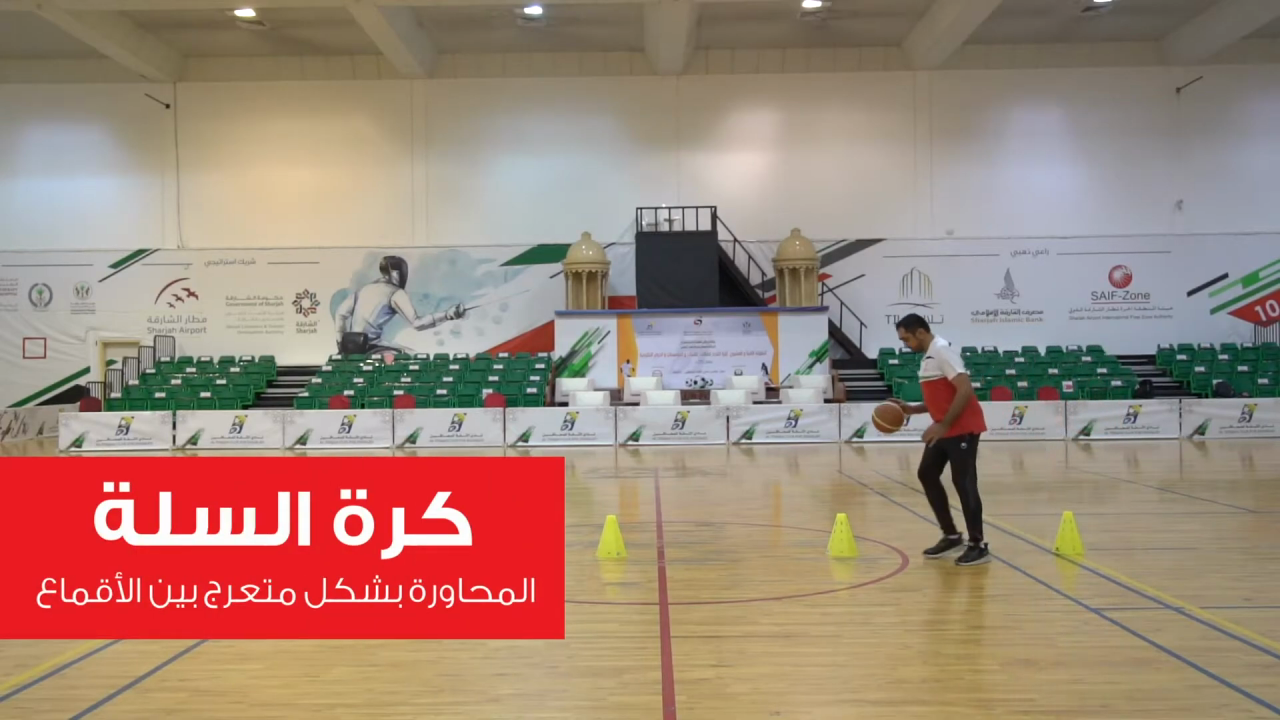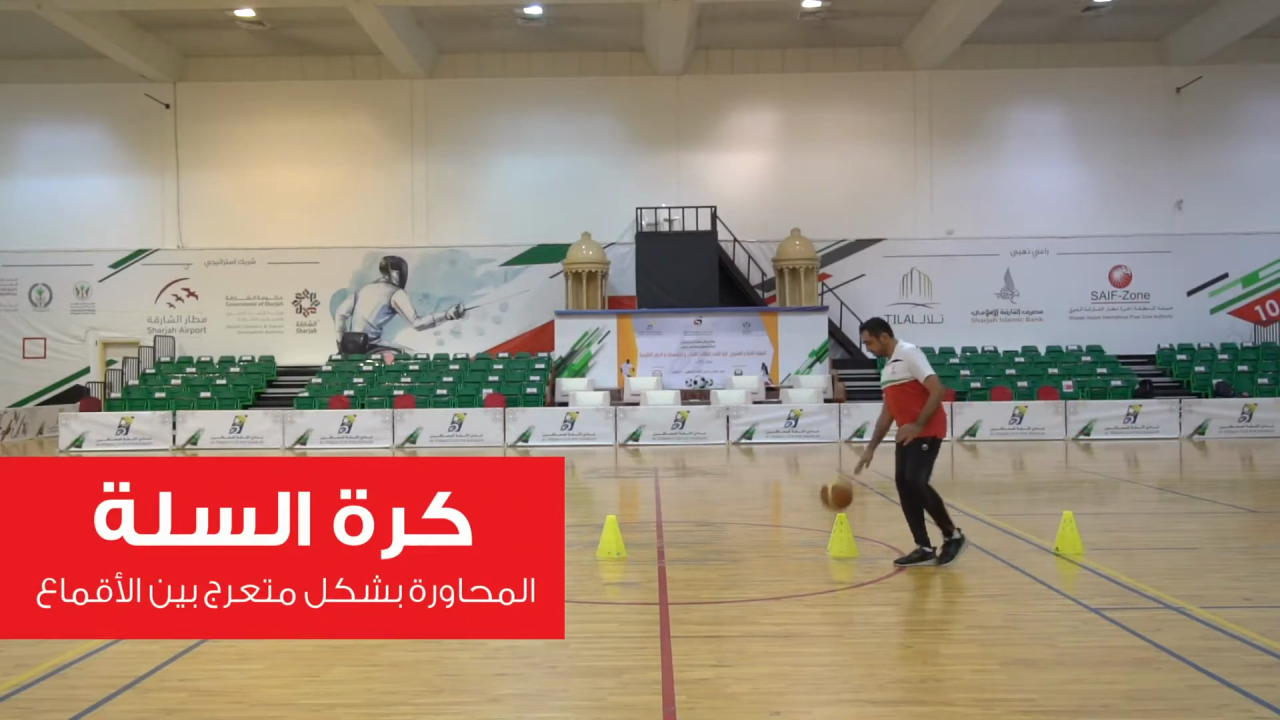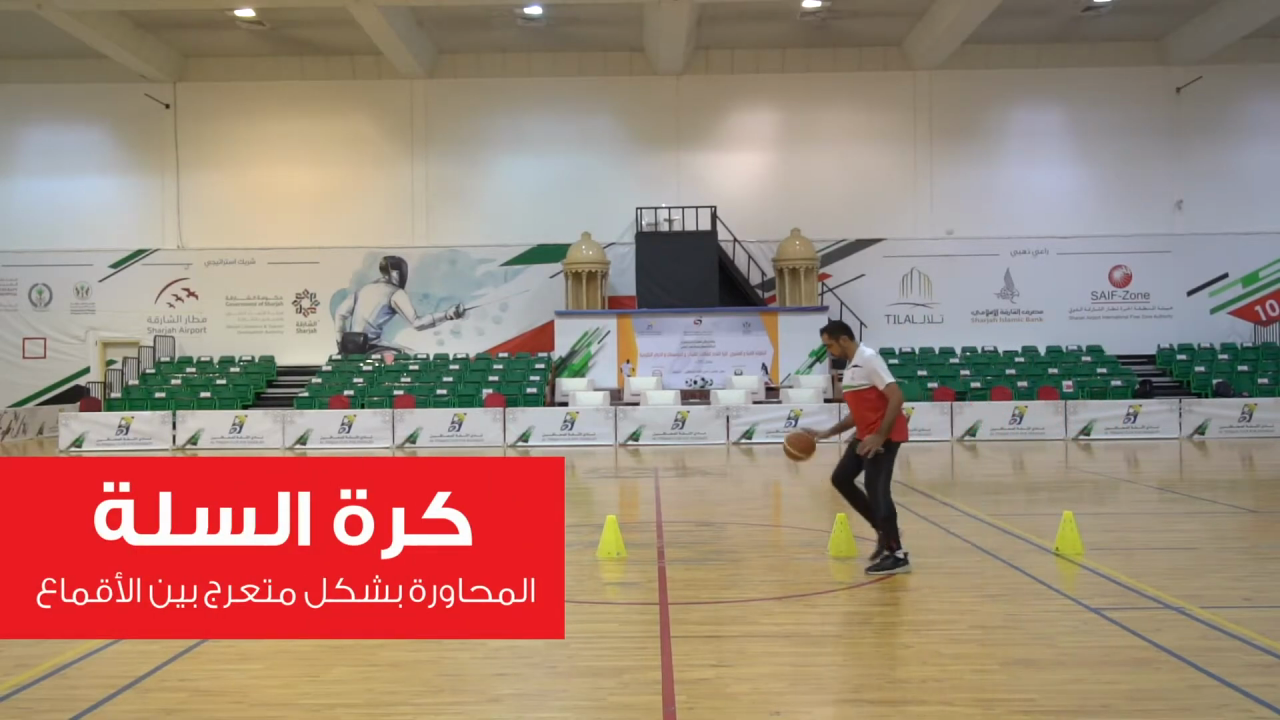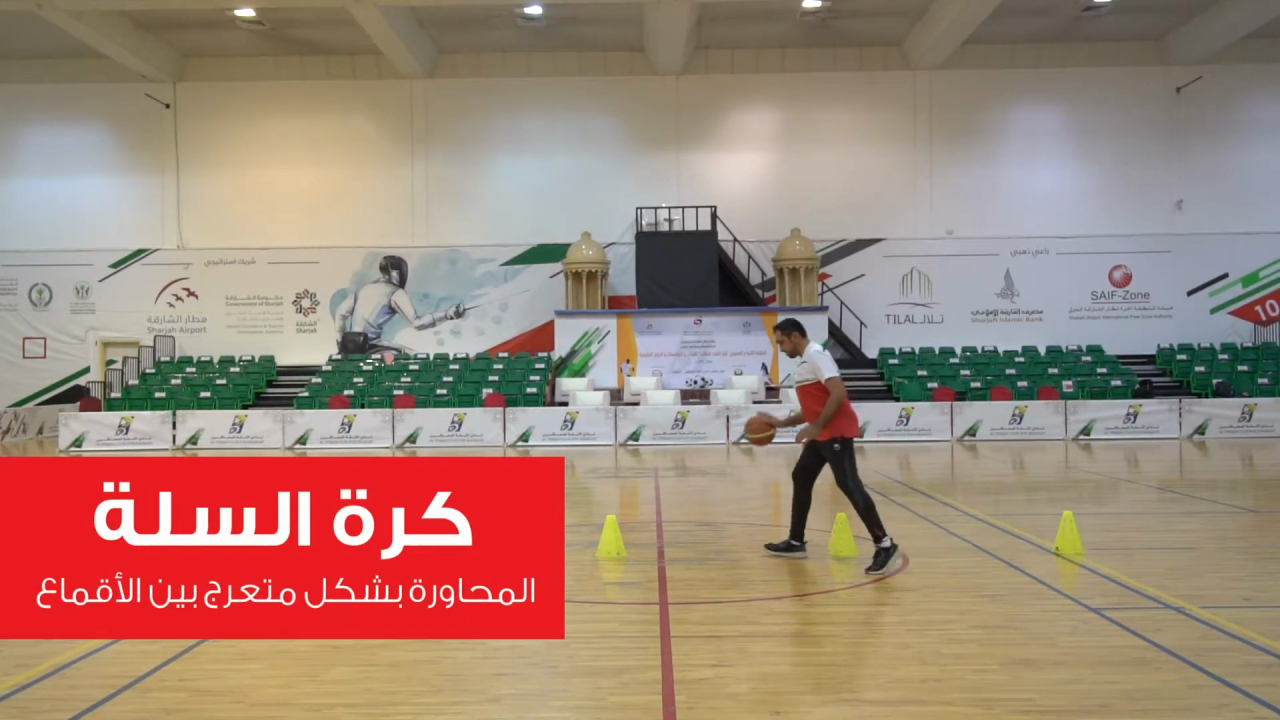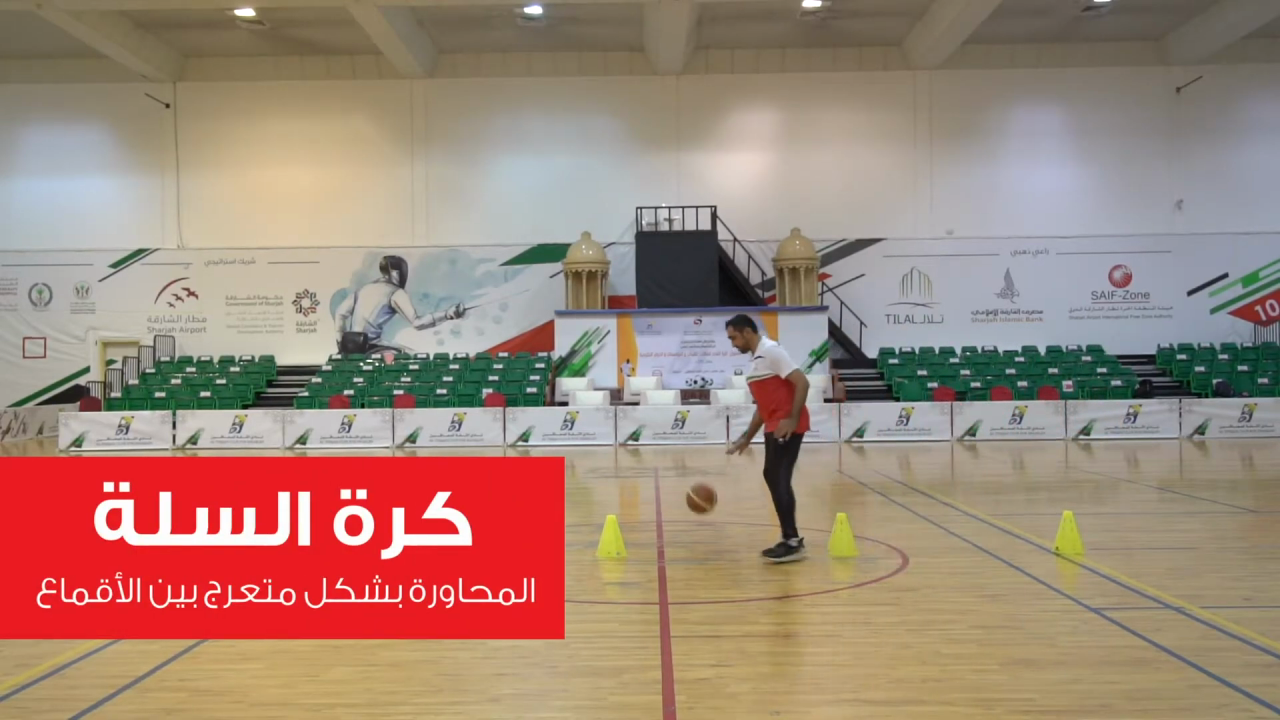
dt=0.3s
person 1, frame 1
left shoulder: (942, 351)
right shoulder: (928, 357)
left elbow: (965, 390)
left wrist: (942, 425)
right wrist: (911, 409)
left hip: (963, 428)
right hip: (944, 429)
left knee: (964, 483)
right knee: (927, 475)
left ankle: (978, 544)
right ankle: (951, 535)
person 1, frame 2
left shoulder: (909, 354)
right shoulder: (888, 366)
left elbow: (937, 391)
right elbow: (888, 412)
left wrist: (918, 425)
right wrist: (870, 449)
left hip: (927, 431)
right hip: (908, 433)
left knee: (915, 482)
right knee: (904, 486)
left ankle: (952, 535)
right ankle: (924, 548)
person 1, frame 3
left shoulder: (869, 360)
right shoulder: (850, 368)
left elbow: (896, 398)
left wrist: (879, 436)
right wrist: (827, 433)
left hip: (885, 436)
right hip: (867, 435)
left knee: (876, 489)
right knee: (841, 479)
left ankle: (897, 554)
right ankle: (885, 531)
person 1, frame 4
left shoulder: (816, 355)
right shoulder: (805, 362)
left elbow: (838, 393)
left wrist: (816, 427)
right wrist: (781, 423)
left hip: (836, 431)
right hip: (823, 432)
left knee: (848, 485)
right knee: (801, 477)
left ankle: (884, 544)
right ankle: (796, 541)
person 1, frame 5
left shoulder: (771, 351)
right shoulder: (756, 359)
left elbow: (802, 383)
left wrist: (793, 419)
right wrist: (745, 439)
left hip: (786, 425)
right hip: (775, 426)
left knee: (778, 479)
right knee: (772, 478)
left ankle: (791, 543)
right ankle: (791, 539)
